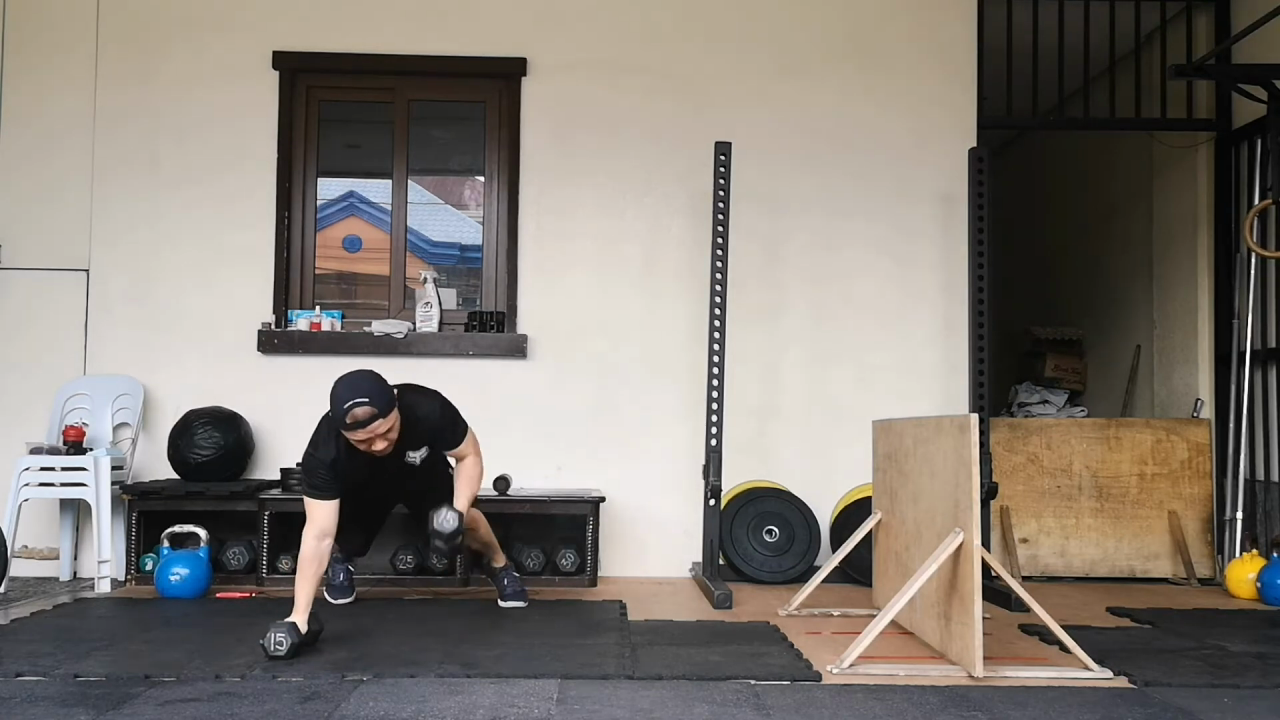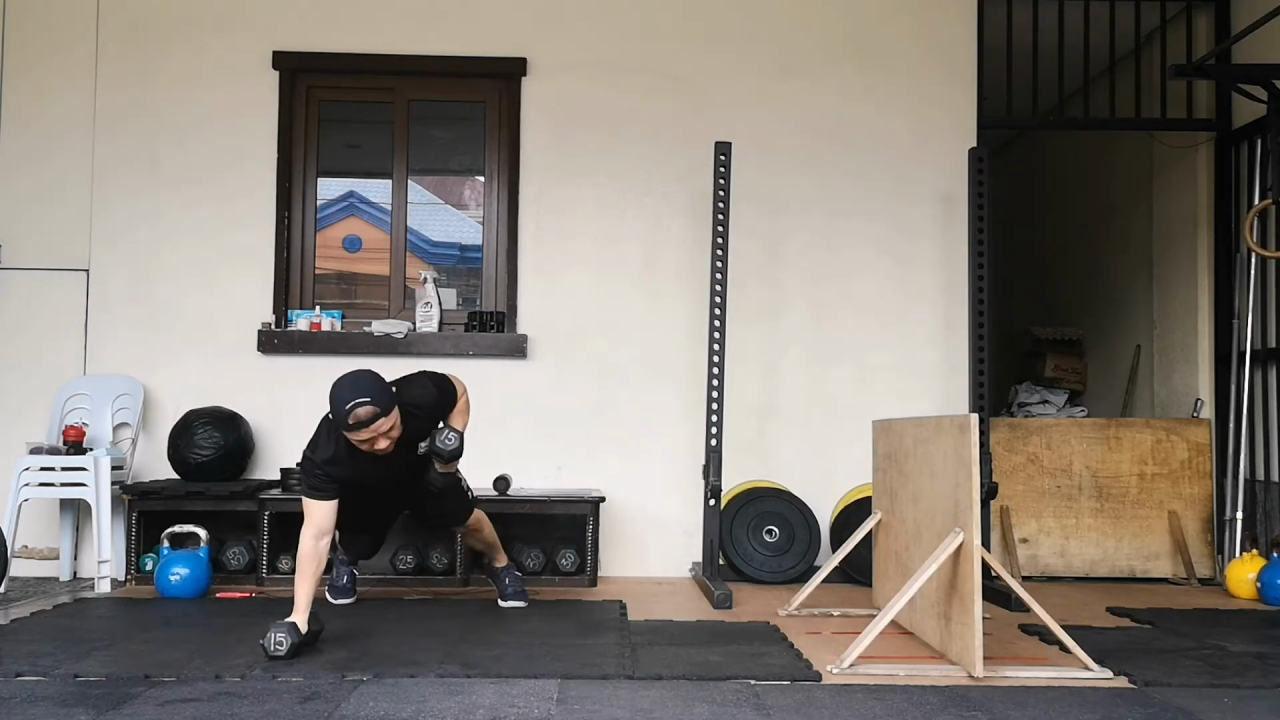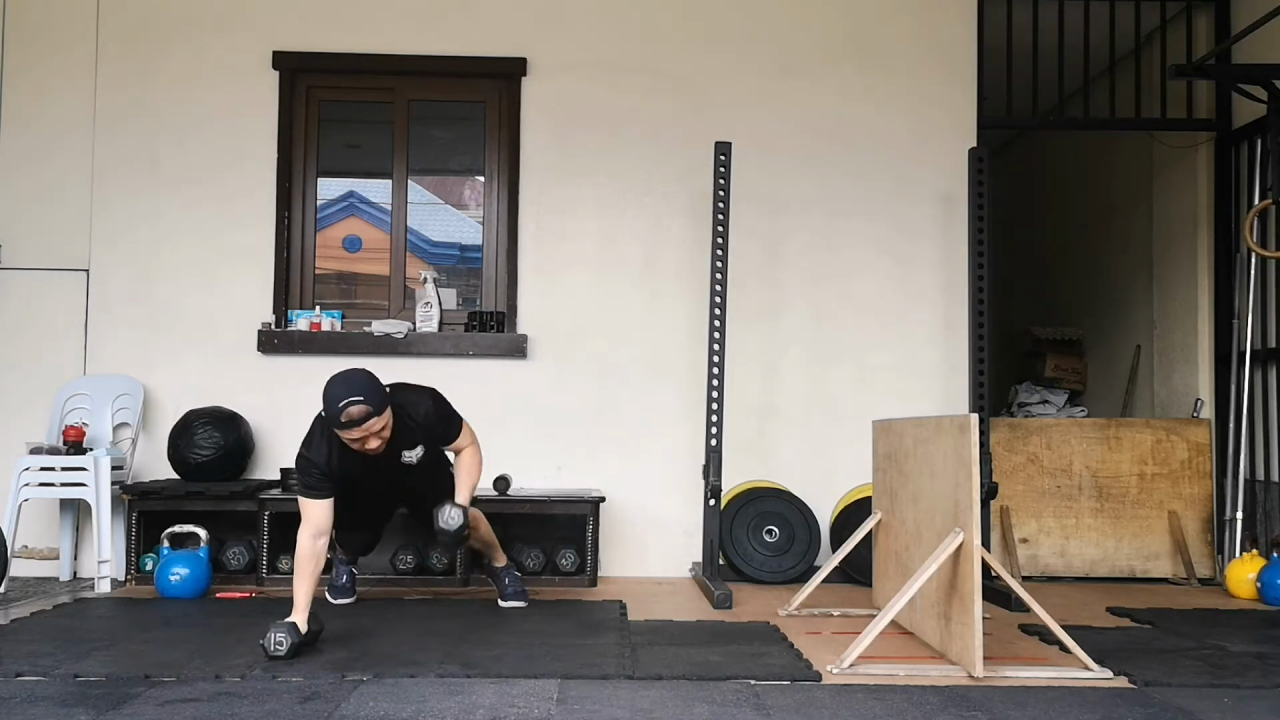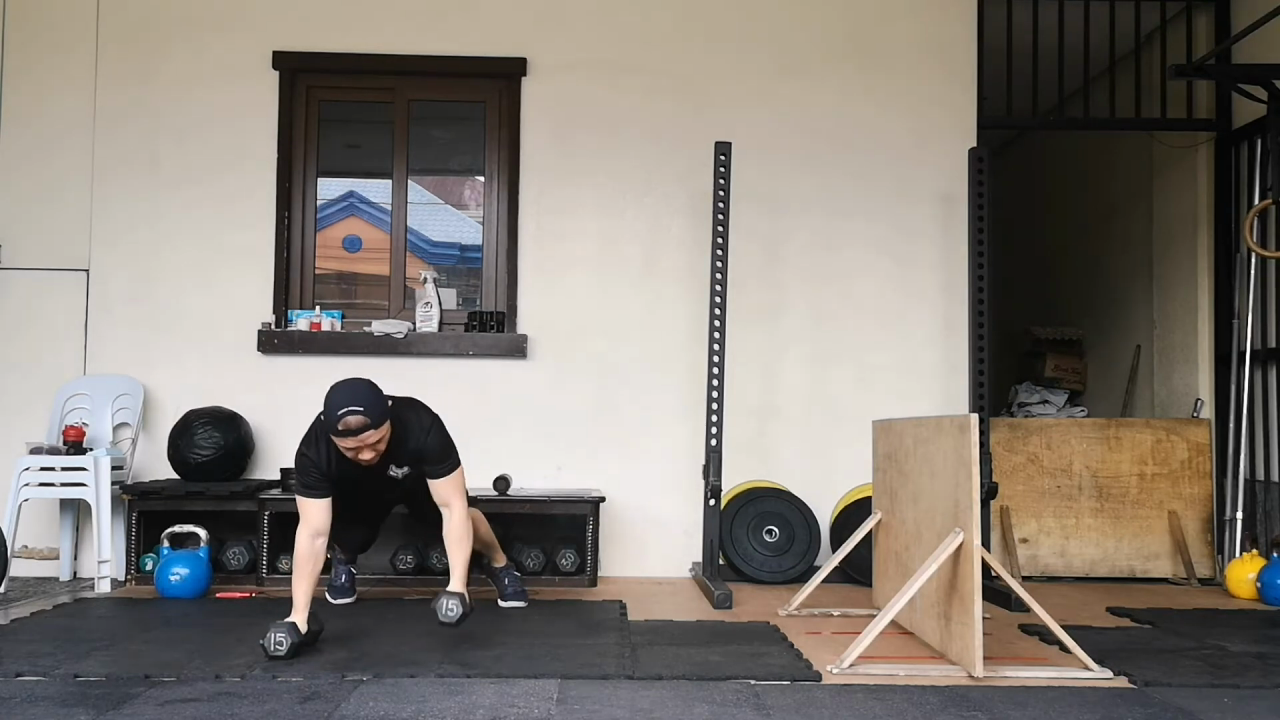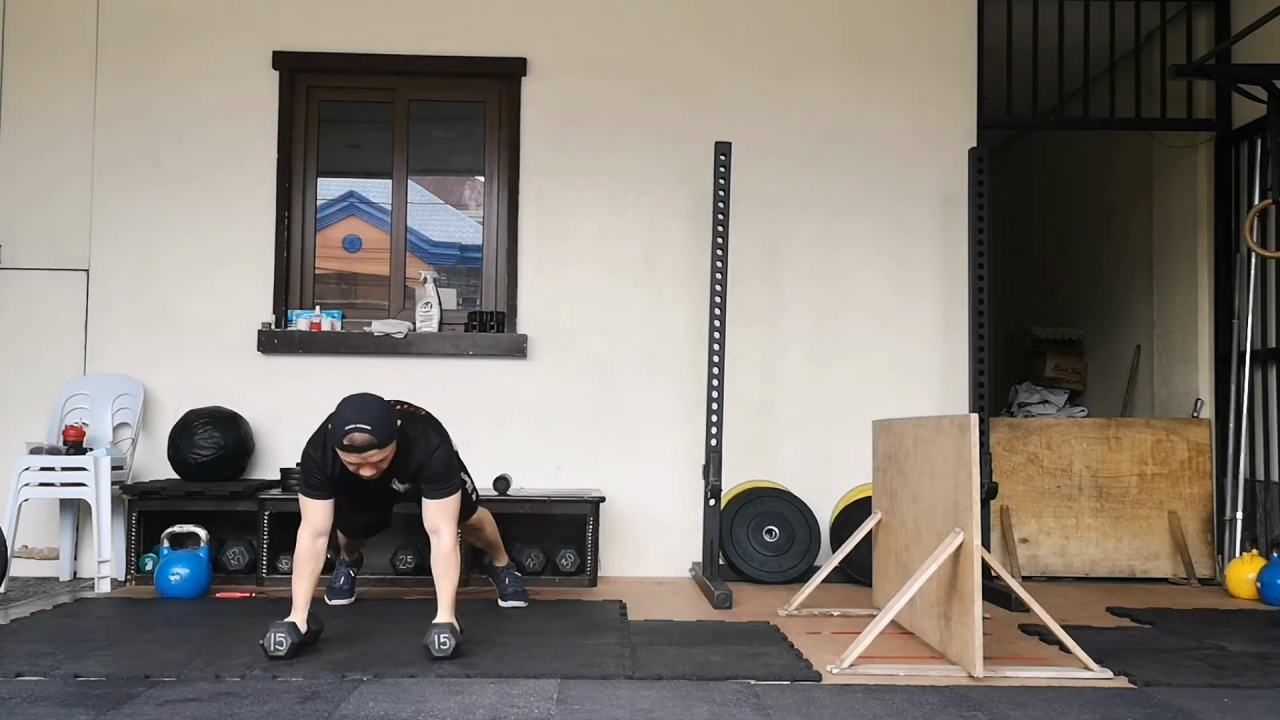
dt=0.2s
person 1, frame 1
left shoulder: (427, 409)
right shoulder: (323, 451)
left elbow: (470, 456)
right elbow: (319, 534)
left wrist: (458, 510)
right wrist: (299, 616)
left hip: (424, 474)
left knee: (465, 521)
left ankle: (499, 565)
right ankle: (340, 559)
person 1, frame 2
left shoulder: (423, 394)
right shoulder: (322, 455)
left elbow: (460, 393)
right elbow: (317, 535)
left wrist: (453, 435)
right wrist: (299, 616)
left hip: (424, 473)
left knee: (466, 520)
left ankle: (501, 566)
right ankle: (344, 560)
person 1, frame 3
left shoulder: (421, 405)
right shoulder: (316, 453)
left elbow: (468, 448)
right elbow: (314, 535)
left wrist: (460, 504)
right wrist: (299, 615)
left hip: (422, 473)
left knee: (465, 520)
left ankle: (500, 566)
right ankle: (344, 560)
person 1, frame 4
left shoulder: (421, 426)
right shoulder: (313, 452)
left elbow: (453, 508)
right elbow: (313, 535)
left wrist: (458, 584)
right wrist: (299, 615)
left hip: (417, 475)
left knee: (461, 518)
left ankle: (499, 566)
right ankle: (343, 560)
person 1, frame 5
left shoulder: (430, 446)
right shoulder: (319, 452)
left elbow: (441, 534)
right elbow: (314, 534)
left wrist: (445, 615)
right wrist: (298, 615)
left hip: (421, 472)
left knee: (468, 518)
left ankle: (501, 565)
right ankle: (348, 562)
